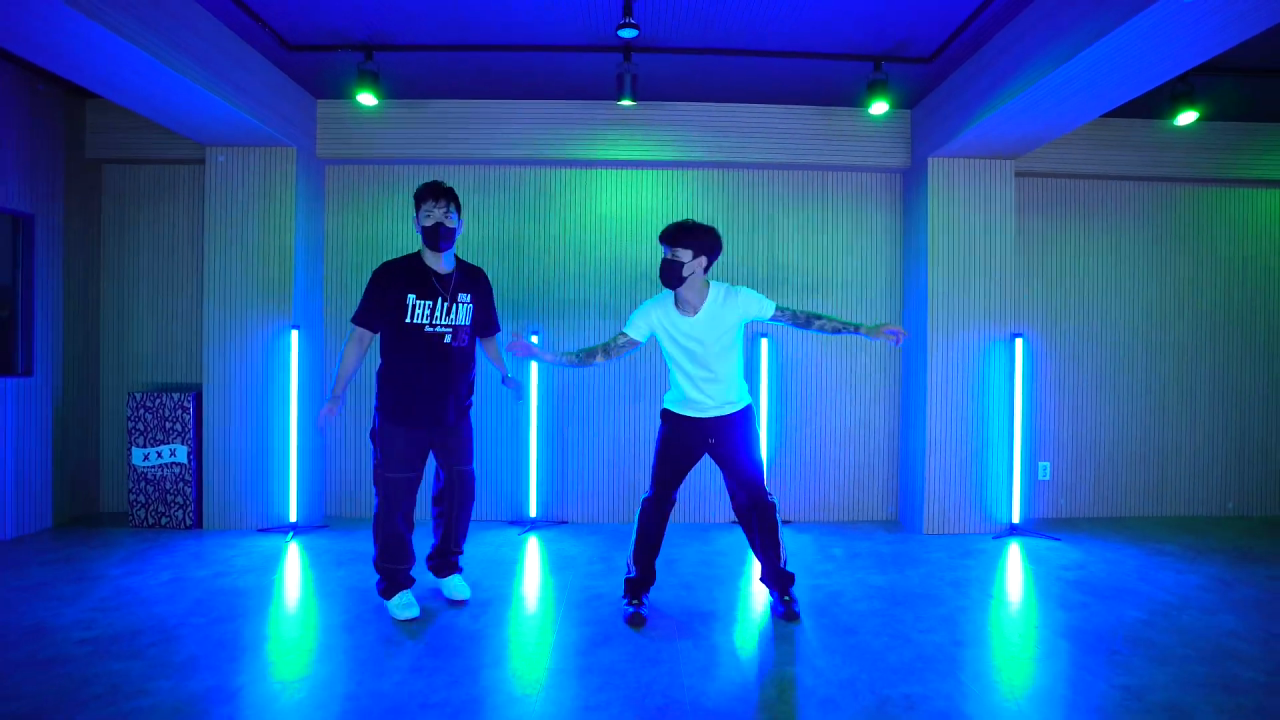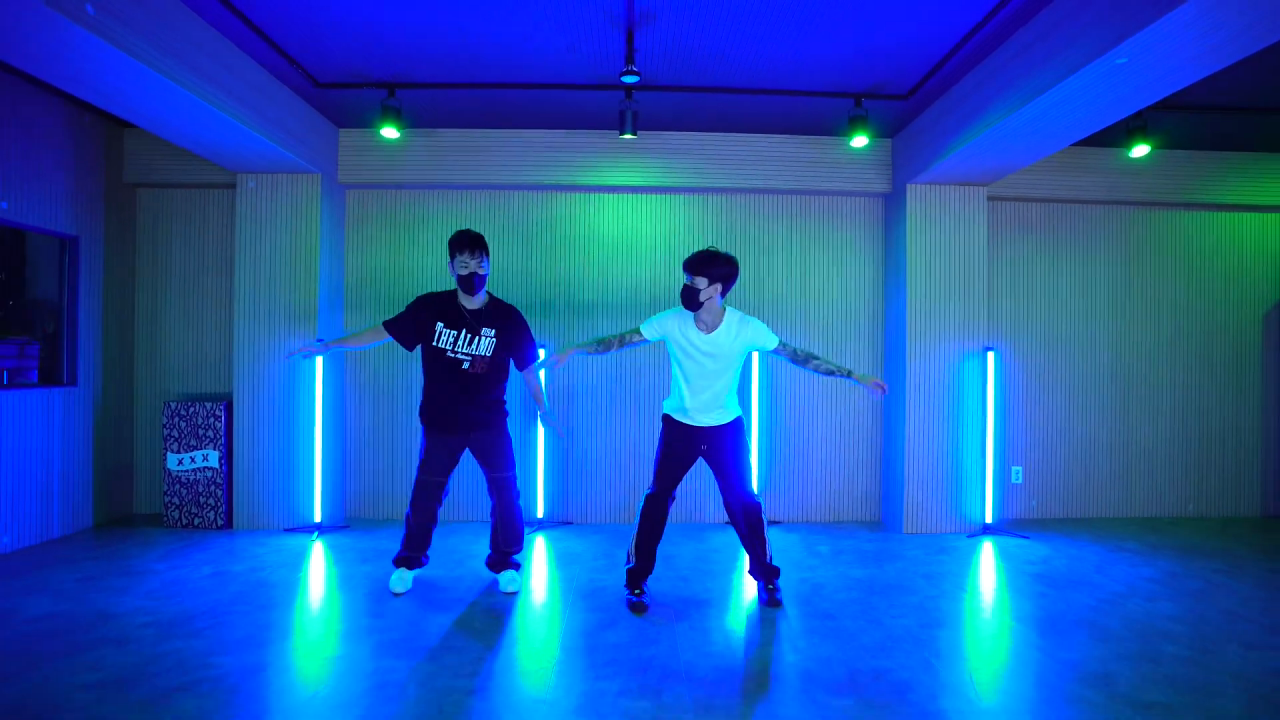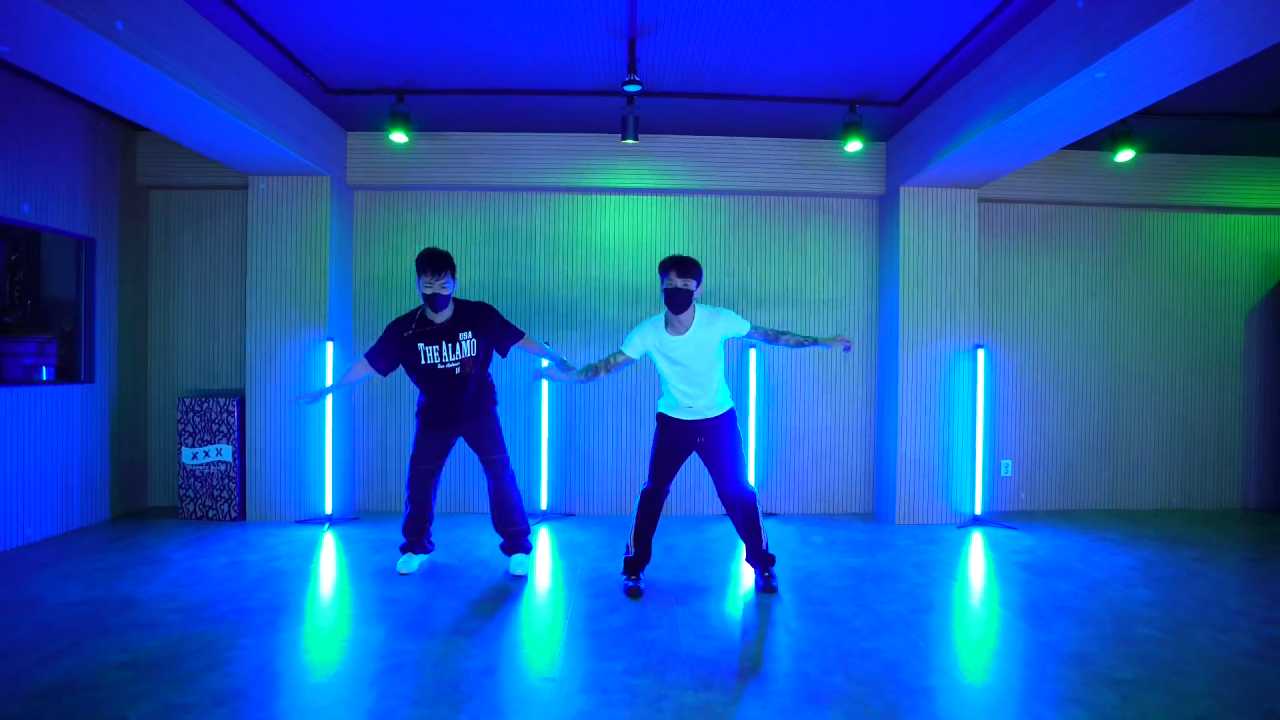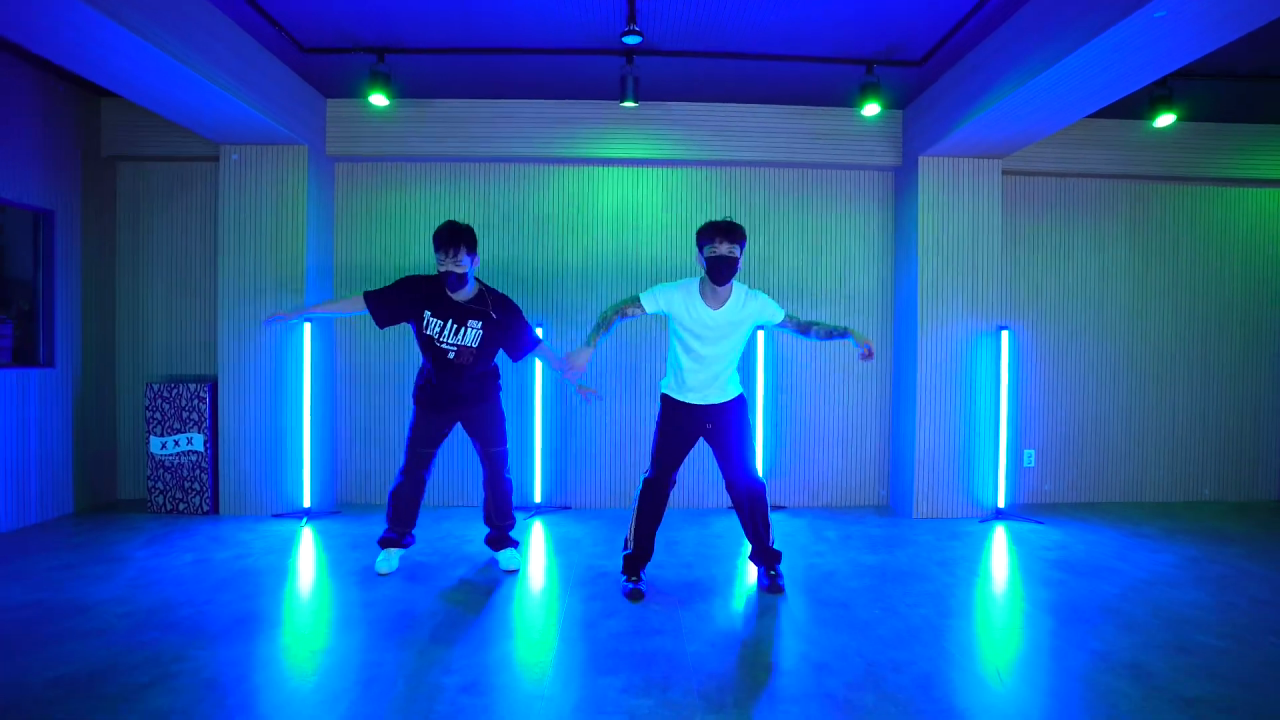
dt=0.5s
person 1, frame 1
left shoulder: (737, 301)
right shoulder: (654, 312)
left elbow: (797, 319)
right elbow: (607, 350)
left wrist: (864, 330)
right wrist: (548, 356)
left hip: (733, 418)
right hip: (681, 419)
left knee: (754, 501)
right knee: (657, 501)
left ankle: (780, 586)
right ankle: (636, 590)
person 1, frame 2
left shoulder: (747, 329)
right shoulder: (671, 322)
left elbow: (795, 356)
right elbow: (622, 340)
left wrist: (852, 375)
right wrist: (575, 349)
left hip: (725, 428)
right hip: (679, 425)
left knee: (743, 502)
right knee: (657, 498)
left ankle: (766, 577)
right ankle: (637, 580)
person 1, frame 3
left shoulder: (719, 321)
right shoulder: (647, 332)
left elbow: (768, 336)
right elbow: (608, 364)
left wrist: (822, 341)
right wrist: (565, 375)
left hip: (719, 420)
right hip: (673, 421)
left knee: (737, 492)
right knee: (653, 491)
left ankle: (762, 563)
right ankle: (634, 567)
person 1, frame 4
left shoulder: (754, 303)
right shoulder: (674, 295)
left elbow: (801, 326)
right elbow: (620, 310)
left wrist: (850, 333)
right wrist: (588, 346)
left hip: (727, 406)
right hip: (679, 405)
left knee: (747, 484)
right knee: (656, 481)
left ankle: (767, 563)
right ankle: (634, 568)
person 2, frame 1
left shoulder: (476, 282)
right shoulder: (392, 275)
left elbow: (487, 337)
right elbow: (361, 335)
left wrist: (507, 375)
right wrist: (337, 393)
left hip: (454, 410)
right hip: (400, 412)
left knee: (458, 490)
right knee: (396, 499)
left ankle: (444, 565)
right ankle: (395, 583)
person 2, frame 2
left shoulder: (508, 317)
right shoulder: (430, 307)
left elbow: (528, 368)
right elbow: (384, 333)
left wrist: (543, 409)
right wrist: (329, 345)
left hip: (490, 422)
right hip: (441, 422)
left knee: (505, 492)
right knee: (426, 494)
left ankle: (504, 563)
right ankle: (408, 562)
person 2, frame 3
left shoulder: (480, 316)
right shoulder: (405, 328)
left elbow: (519, 340)
right elbow: (370, 363)
left wrist: (553, 358)
right wrist: (331, 389)
left hip: (479, 410)
right hip: (435, 415)
left knee: (500, 474)
right knee: (420, 479)
left ankle: (517, 546)
right ankle: (416, 546)
person 2, frame 4
left shoulder: (499, 308)
right shoulder: (417, 291)
left elbow: (533, 348)
right elbow: (362, 303)
right wrist: (304, 312)
left hip: (481, 397)
right hip: (433, 397)
left knee: (496, 465)
right knee: (415, 466)
left ankle: (502, 539)
right ankle: (394, 541)
